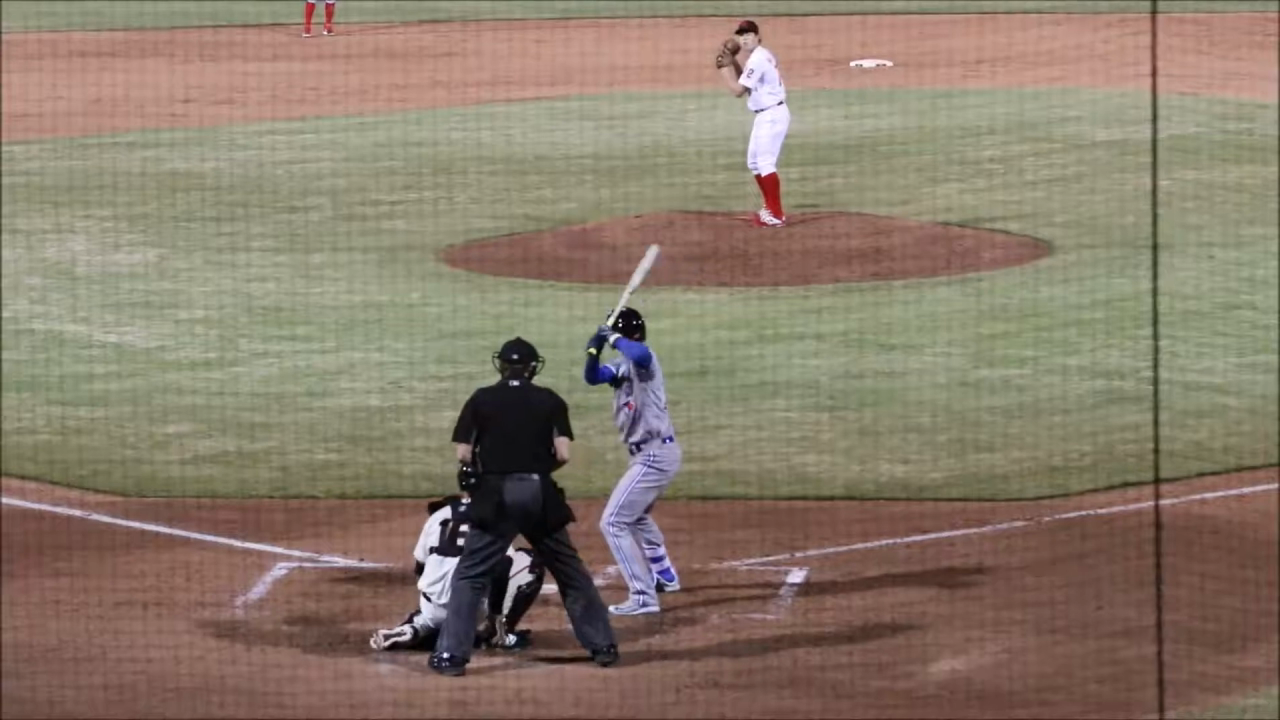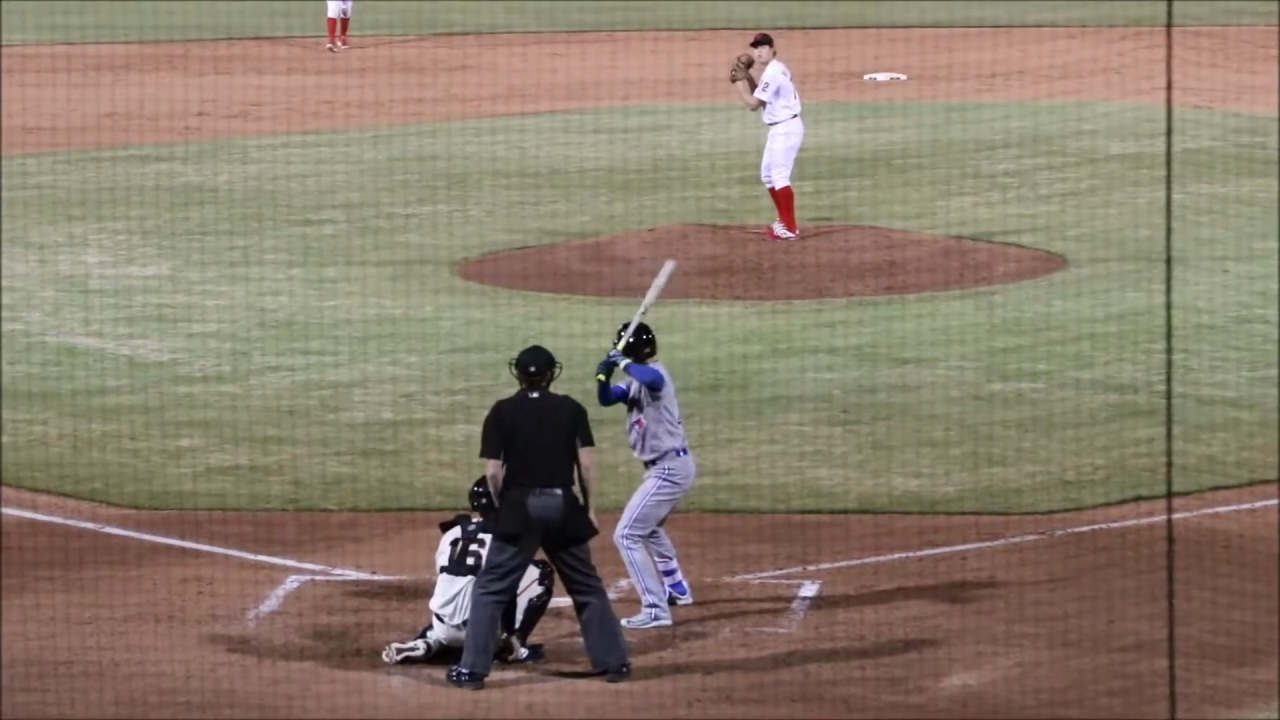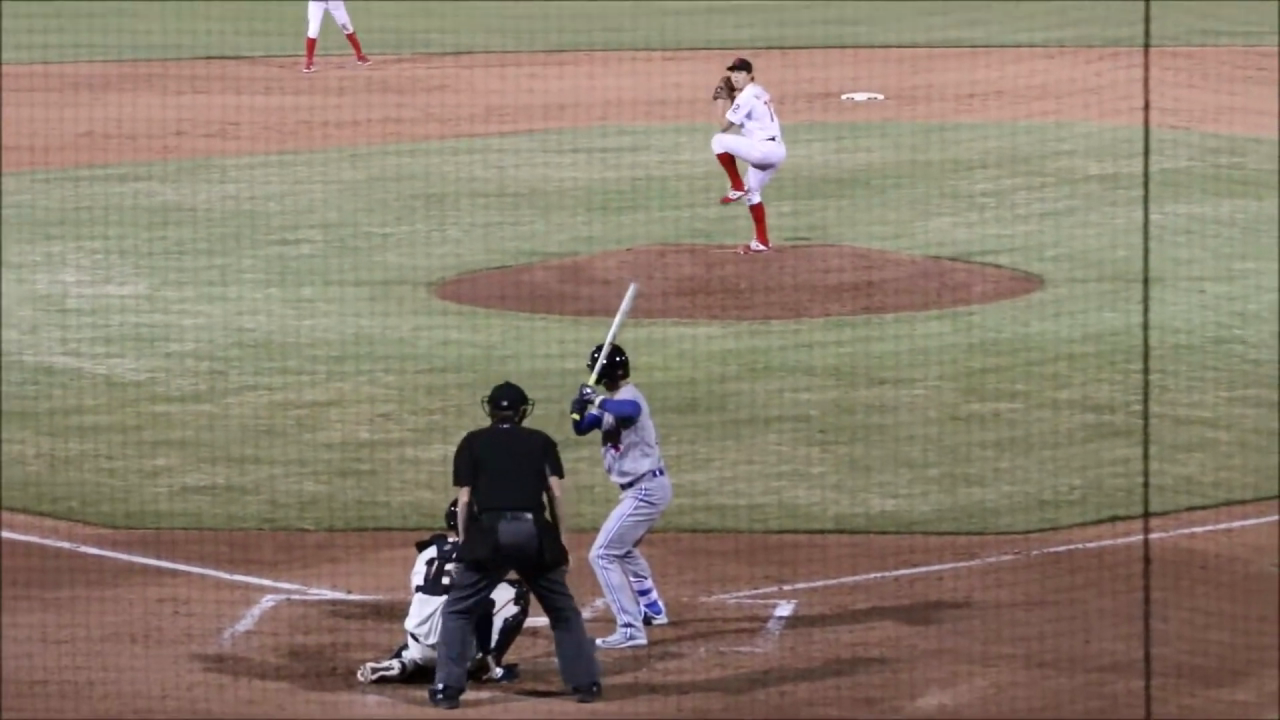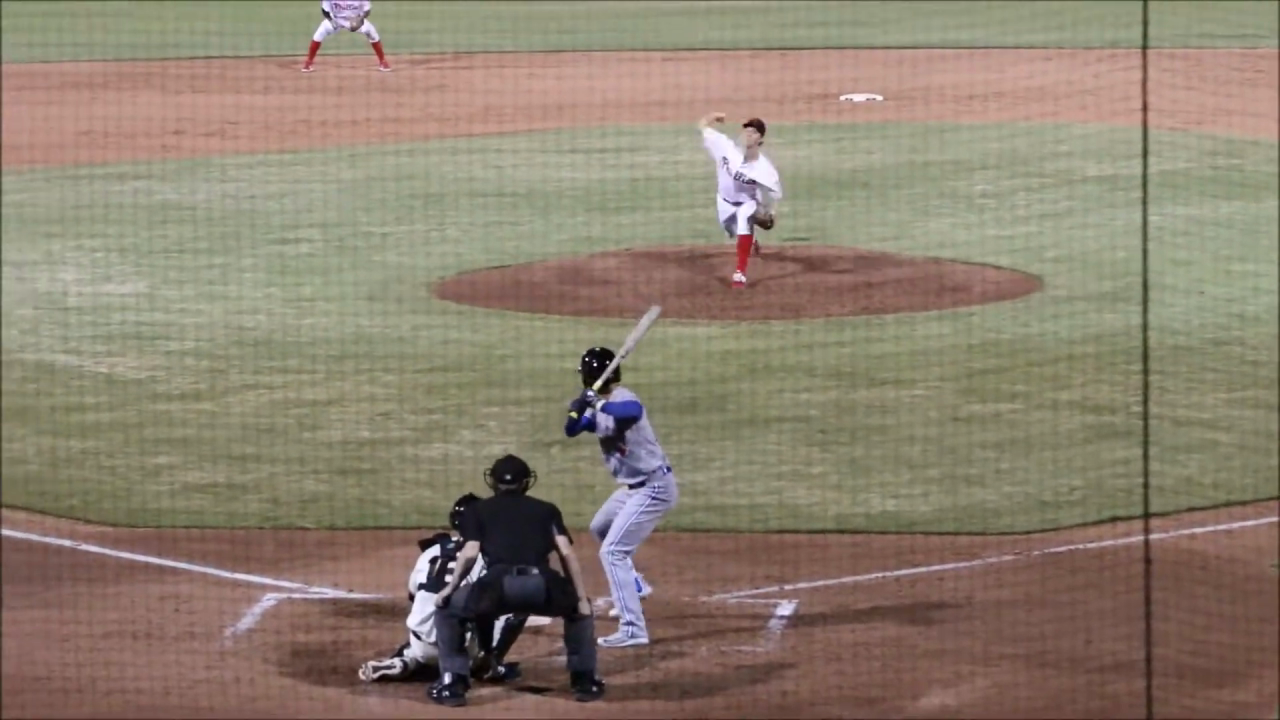
dt=0.7s
person 1, frame 1
left shoulder: (481, 399)
right shoulder: (550, 400)
left elbow: (462, 455)
right elbow: (563, 454)
left hip: (496, 496)
right hip: (540, 494)
left knee: (469, 576)
right knee: (572, 573)
left ankle: (451, 655)
right ankle: (603, 646)
person 1, frame 2
left shoulder: (501, 411)
right shoulder: (571, 409)
left elbow: (493, 471)
right elbow: (585, 464)
left wrist: (503, 506)
right wrist: (588, 507)
left hip: (520, 507)
right hip: (562, 506)
left knee: (490, 590)
right knee: (588, 588)
left ankle: (472, 669)
right ankle: (613, 663)
person 1, frame 3
left shoulder: (472, 442)
right shoulder: (541, 441)
left elbow: (464, 499)
right elbow: (555, 494)
left wrist: (464, 544)
right wrist: (560, 540)
left hip: (491, 532)
right hip: (534, 531)
left knee: (457, 609)
right knee: (563, 610)
left ankle: (447, 686)
right ankle: (585, 682)
person 1, frame 4
left shoulder: (479, 510)
right shoulder: (546, 509)
left elbow: (470, 554)
right elbow: (566, 553)
left wrist: (451, 588)
right wrist: (582, 599)
left hip: (499, 585)
right hip: (541, 586)
left knee: (448, 609)
right knee: (578, 609)
left ankle: (452, 683)
right ankle: (585, 680)
person 2, frame 1
left shoulder: (642, 359)
right shoulder: (624, 363)
left elbow: (639, 349)
right elbow: (593, 378)
left wrist: (610, 338)
right wrist: (594, 351)
left hip: (654, 455)
right hip: (655, 453)
left knee: (613, 522)
right knee: (636, 515)
left ankle: (643, 597)
right ankle: (664, 576)
person 2, frame 2
left shoulder: (653, 372)
right shoulder: (637, 378)
left elbow: (653, 380)
right elbow: (606, 399)
left wrist: (623, 363)
right wrist: (604, 373)
left hip: (668, 468)
right hip: (671, 466)
left knee: (627, 534)
right knee: (648, 528)
left ankle: (655, 609)
right ankle: (676, 589)
person 2, frame 3
left shoulder: (629, 396)
right shoulder: (610, 401)
left elbow: (629, 411)
right elbow: (581, 428)
left wrist: (596, 399)
right wrist: (580, 408)
left hip: (645, 489)
right hip: (646, 487)
left knee: (602, 554)
right knee: (623, 548)
left ankle: (630, 629)
right ankle: (651, 608)
person 2, frame 4
left shoulder: (622, 399)
right shoulder: (601, 402)
left elbow: (633, 412)
right elbow: (572, 430)
left wrist: (598, 403)
right wrist: (577, 409)
left hip: (654, 486)
right hip: (637, 486)
left knee: (612, 551)
right knee: (600, 528)
left ankle: (633, 629)
right ankle: (632, 587)
person 3, frame 1
left shoulder: (757, 59)
right shoulder: (761, 56)
left elbow: (737, 90)
right elbow: (745, 81)
left wrist: (724, 68)
right wrist: (732, 62)
left hip: (772, 115)
right hip: (766, 115)
left knee: (766, 163)
right knee: (754, 162)
left ankle: (777, 215)
right ankle: (770, 208)
person 3, frame 2
left shoulder: (772, 72)
right shoulder: (774, 69)
left elbow: (753, 104)
right elbow: (760, 95)
left wrist: (738, 82)
right wrist: (746, 76)
left hip: (786, 128)
right hip: (779, 129)
left knee: (779, 176)
right knee: (768, 175)
left ankle: (790, 228)
right ankle: (783, 221)
person 3, frame 3
left shoulder: (746, 96)
right shoulder: (758, 91)
left elbow: (725, 126)
right elbow: (743, 116)
left wrist: (721, 101)
right wrist: (730, 97)
left hip: (764, 148)
right hip: (776, 149)
left knee: (719, 140)
right knee: (752, 192)
left ankle: (737, 187)
right ankle: (761, 241)
person 3, frame 4
left shoulder: (766, 170)
right shoulder: (728, 147)
left elbow: (775, 194)
right elbow: (703, 125)
left wrist: (770, 213)
right wrist: (716, 116)
left hip: (748, 202)
right hip: (726, 201)
left knee: (743, 225)
right knee: (734, 233)
left ankle: (740, 273)
right ankle: (749, 242)
person 4, frame 1
left shoulder: (439, 515)
left elbow: (420, 568)
right elbow: (499, 566)
right wrist: (497, 614)
left hip: (432, 610)
right knee: (531, 562)
left ankle: (415, 628)
right ankle: (501, 635)
person 4, frame 2
left shoulder: (450, 534)
right wrist: (511, 636)
left hip: (444, 628)
right knee: (541, 574)
left ankle: (428, 642)
right ankle: (512, 648)
person 4, frame 3
left shoulder: (426, 553)
right elbow: (482, 609)
right wrist: (487, 656)
left hip: (419, 648)
right knee: (517, 594)
left ankle: (402, 662)
right ankle: (487, 664)
person 4, frame 4
left shoulder: (430, 551)
left elbow: (413, 596)
right wrist: (488, 655)
left hip: (422, 647)
left ankle: (401, 663)
right ankle: (488, 665)
